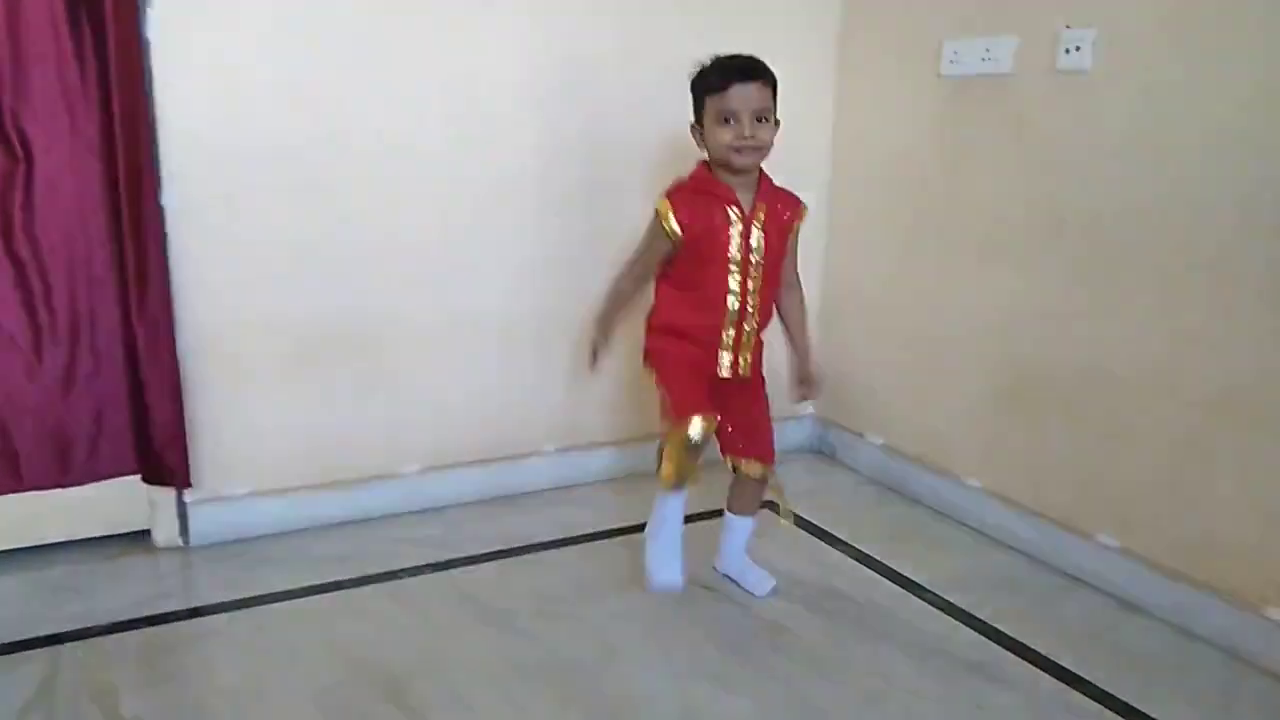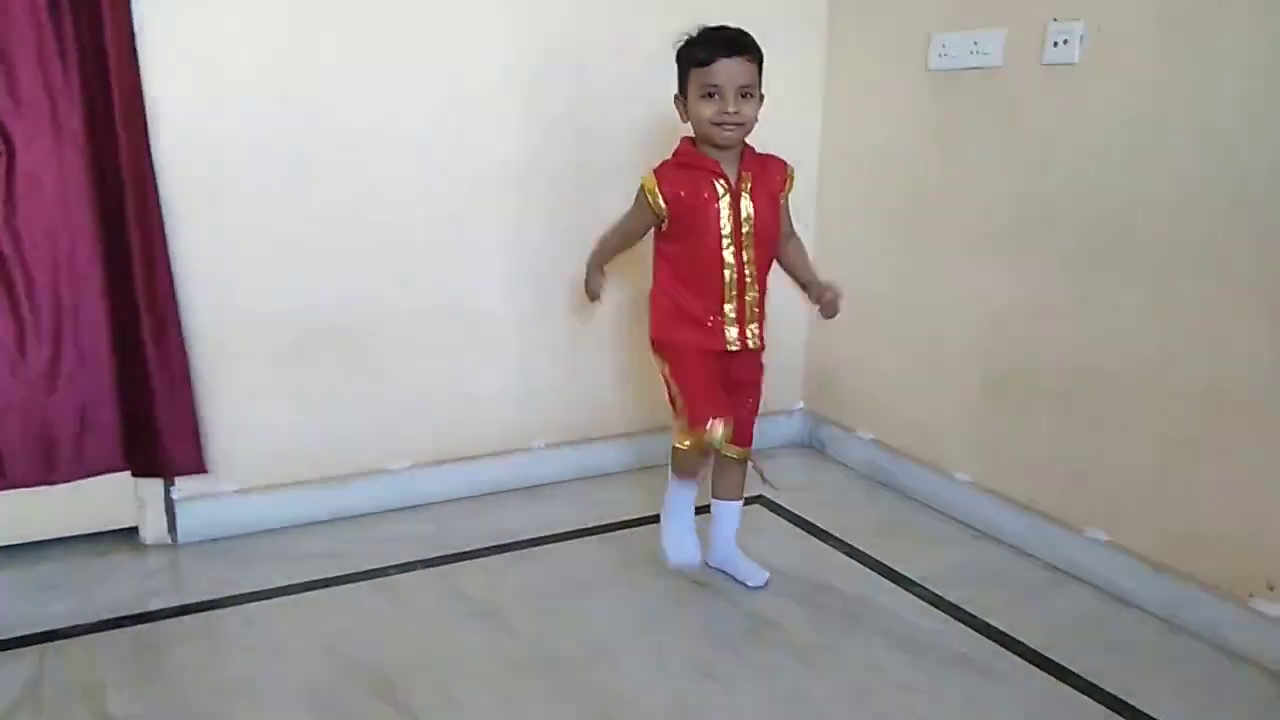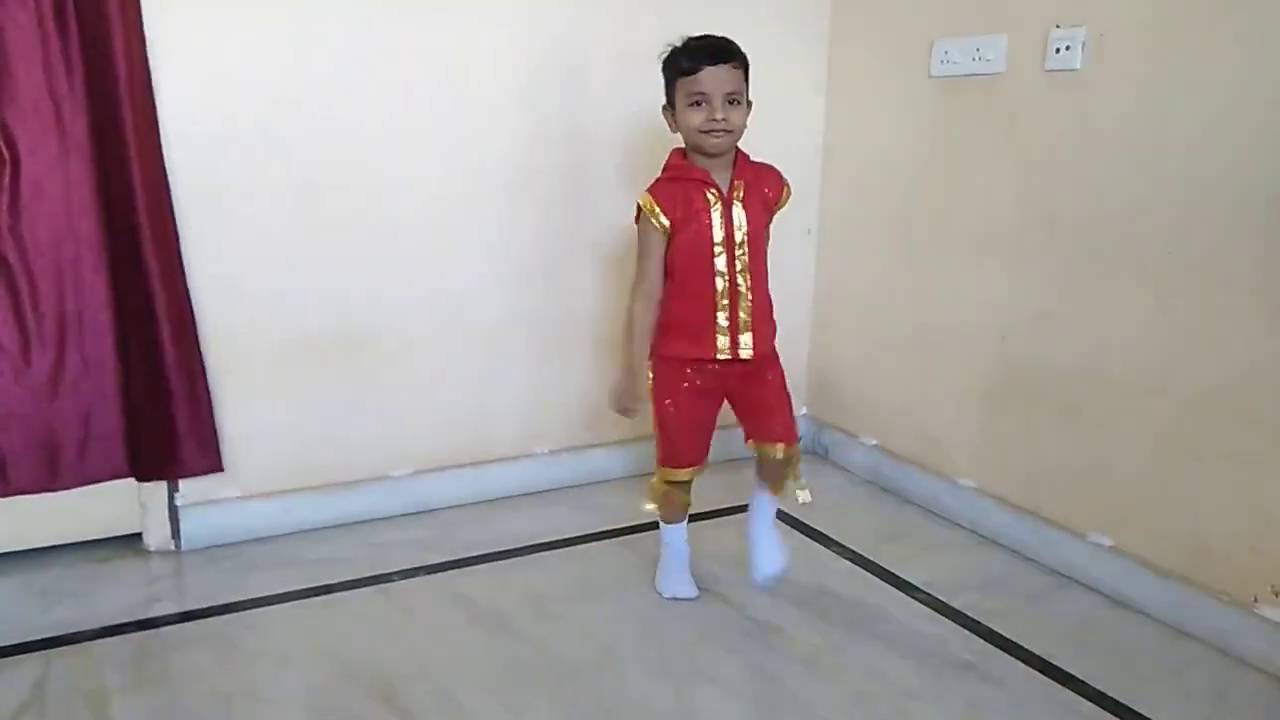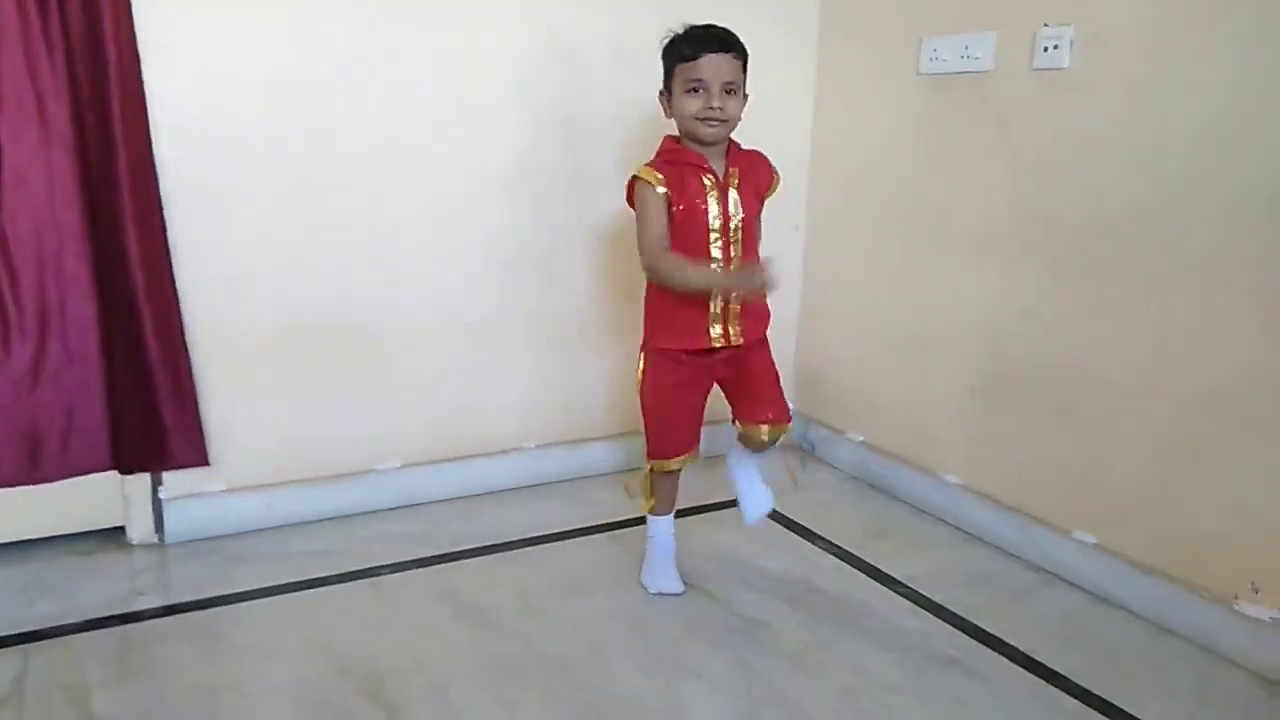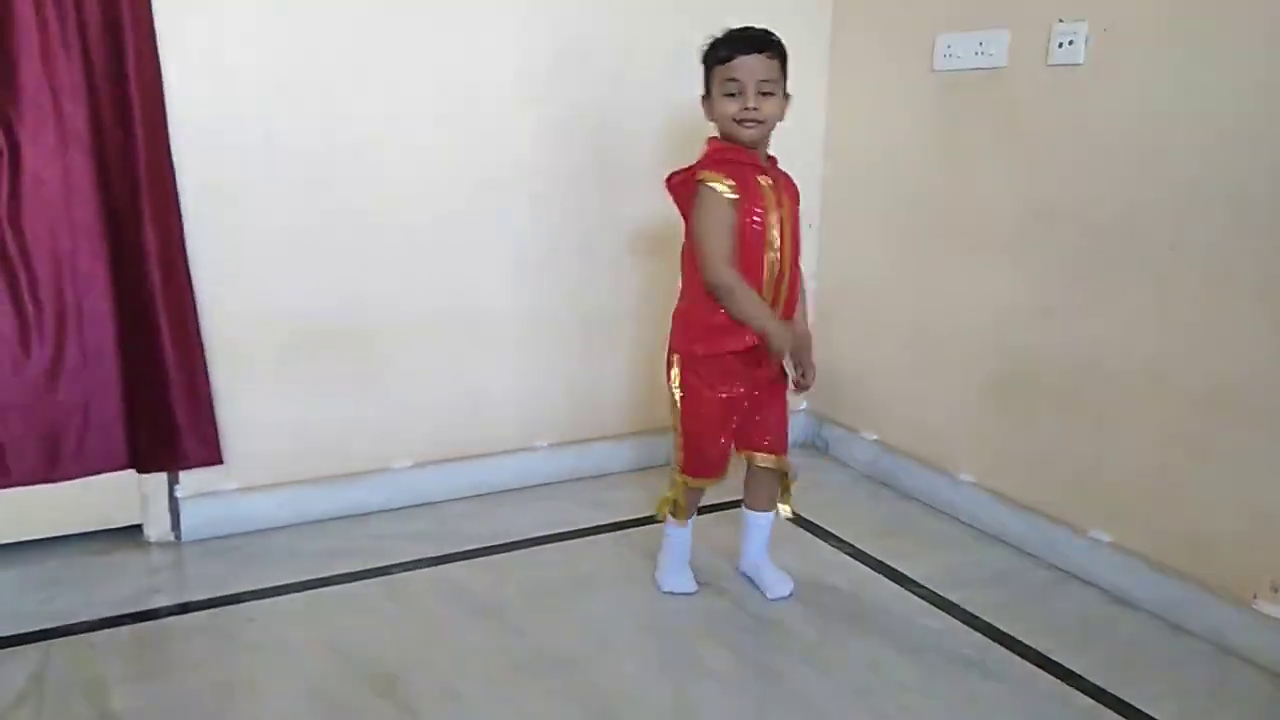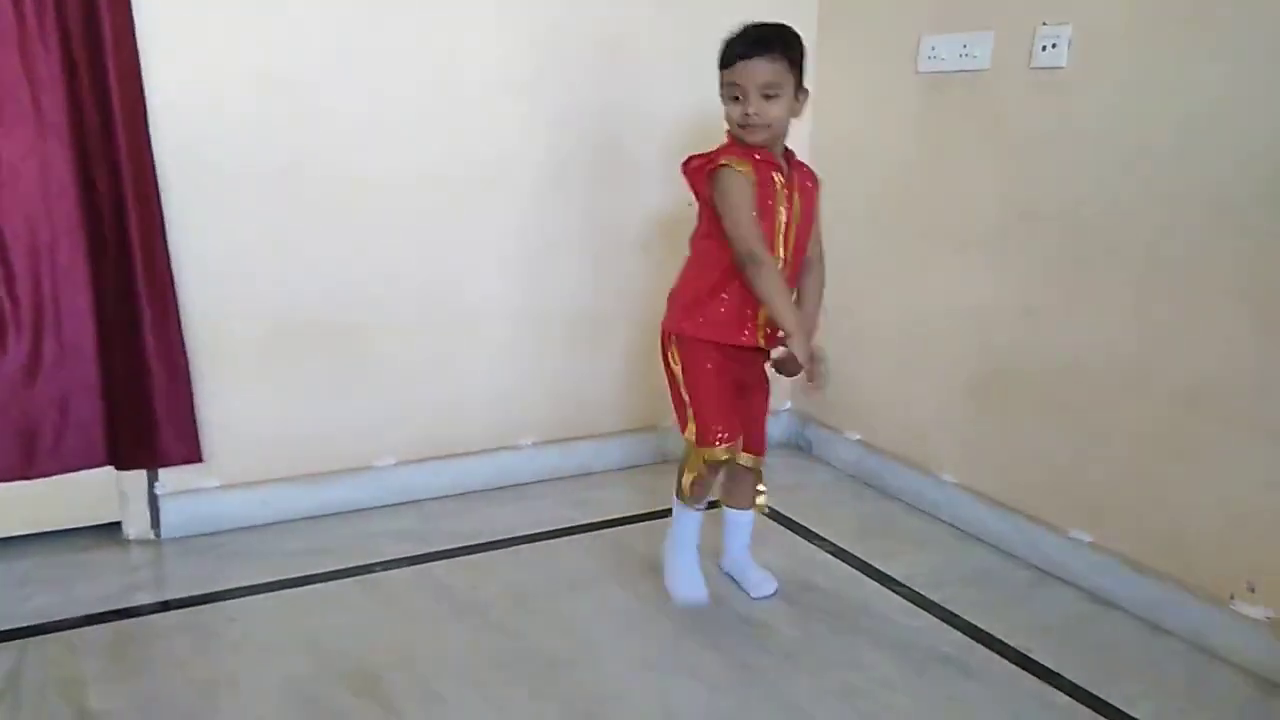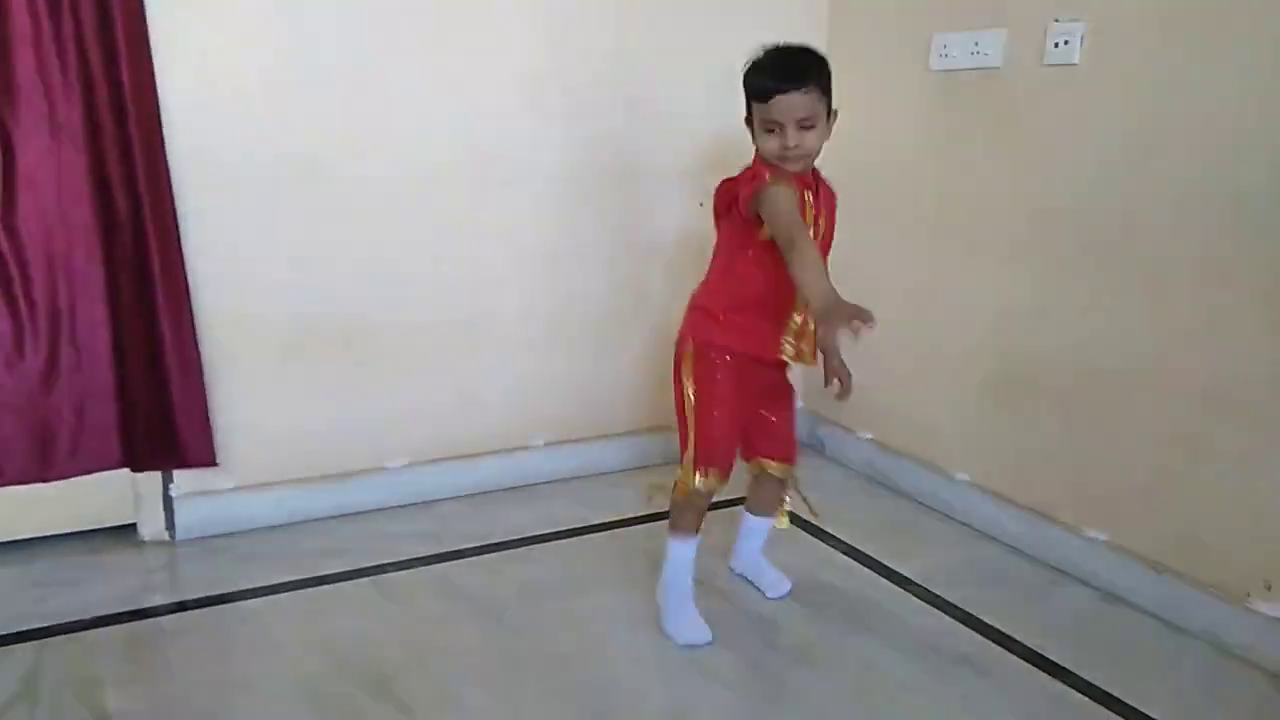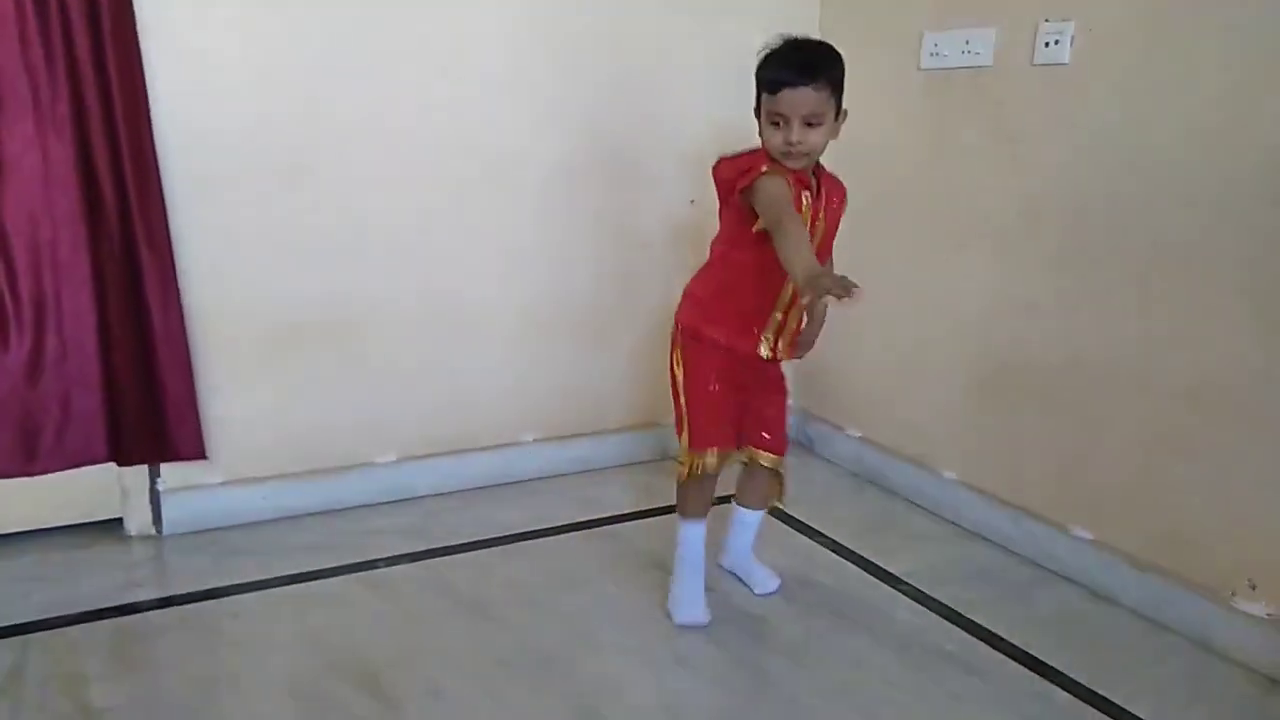
dt=0.2s
person 1, frame 1
left shoulder: (784, 210)
right shoulder: (682, 207)
left elbow: (785, 286)
right elbow: (638, 273)
left wrist: (802, 356)
right wrist: (603, 329)
left hip: (743, 359)
right hip: (680, 349)
left knee: (755, 458)
right knee: (691, 433)
left ankle: (733, 554)
right ankle: (665, 520)
person 1, frame 2
left shoulder: (774, 176)
right shoulder: (669, 183)
right elbow: (628, 230)
left wrist: (814, 286)
right wrist: (595, 265)
left hip: (747, 337)
right hip: (684, 336)
left knee: (736, 443)
right knee: (708, 429)
left ankle: (726, 544)
right ankle: (678, 500)
person 1, frame 3
left shoulder: (766, 186)
right shoulder: (662, 198)
right elbow: (647, 290)
right wrist: (631, 369)
left hip: (753, 347)
right hip: (684, 355)
left knee: (780, 445)
right knee: (679, 462)
left ankle: (763, 525)
right ankle: (674, 558)
person 1, frame 4
left shoulder: (756, 171)
right shoulder: (657, 181)
right elbow: (657, 263)
right wrist: (727, 280)
left hip: (741, 333)
right hip: (674, 341)
left knee: (769, 421)
right knee: (668, 450)
left ankle: (748, 464)
right ankle: (660, 553)
person 1, frame 5
left shoulder: (783, 184)
right shoulder: (712, 183)
right elbow: (719, 276)
left wrist: (801, 336)
right wrist: (781, 336)
left hip: (764, 348)
right hip: (708, 348)
left knee: (769, 455)
right knee: (702, 462)
left ankle: (755, 553)
right ankle: (676, 549)
person 1, frame 6
left shoulder: (802, 179)
right shoulder: (731, 172)
left elbow: (810, 258)
right elbow: (753, 256)
left wrist: (799, 329)
right wrist: (793, 326)
left hip: (750, 338)
right hip: (698, 333)
left knee: (750, 449)
right knee: (711, 444)
left ankle: (736, 551)
right ankle: (680, 547)
person 1, frame 7
left shoulder: (821, 193)
right shoulder: (767, 189)
left elbow: (810, 268)
right elbow: (794, 243)
left wrist: (830, 349)
right wrist: (828, 303)
left hip: (772, 354)
right hip: (717, 346)
left knee: (777, 459)
right knee: (706, 468)
left ankle: (748, 554)
right ankle: (676, 586)
person 1, frame 8
left shoulder: (830, 190)
right shoulder: (761, 178)
right elbow: (784, 225)
left wrist: (805, 321)
right wrist: (811, 277)
left hip: (766, 344)
right hip: (709, 334)
left knee: (769, 451)
right knee: (707, 451)
left ankle: (739, 550)
right ankle: (688, 573)
